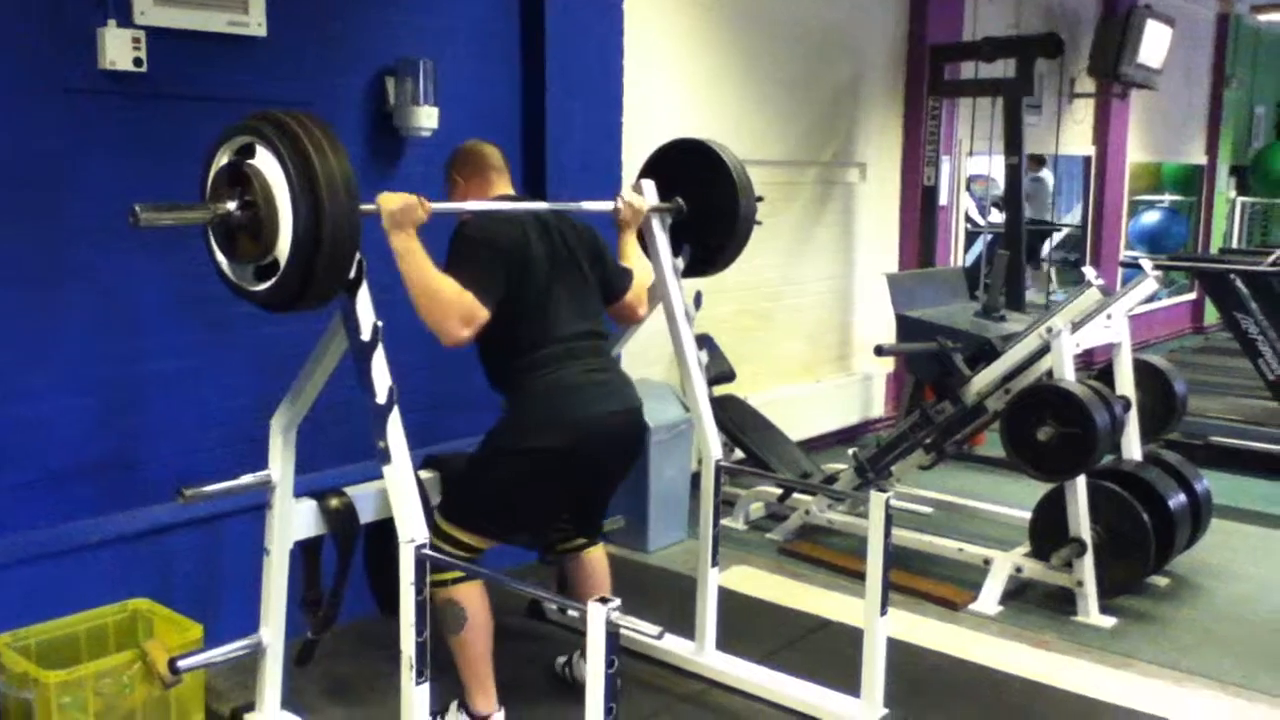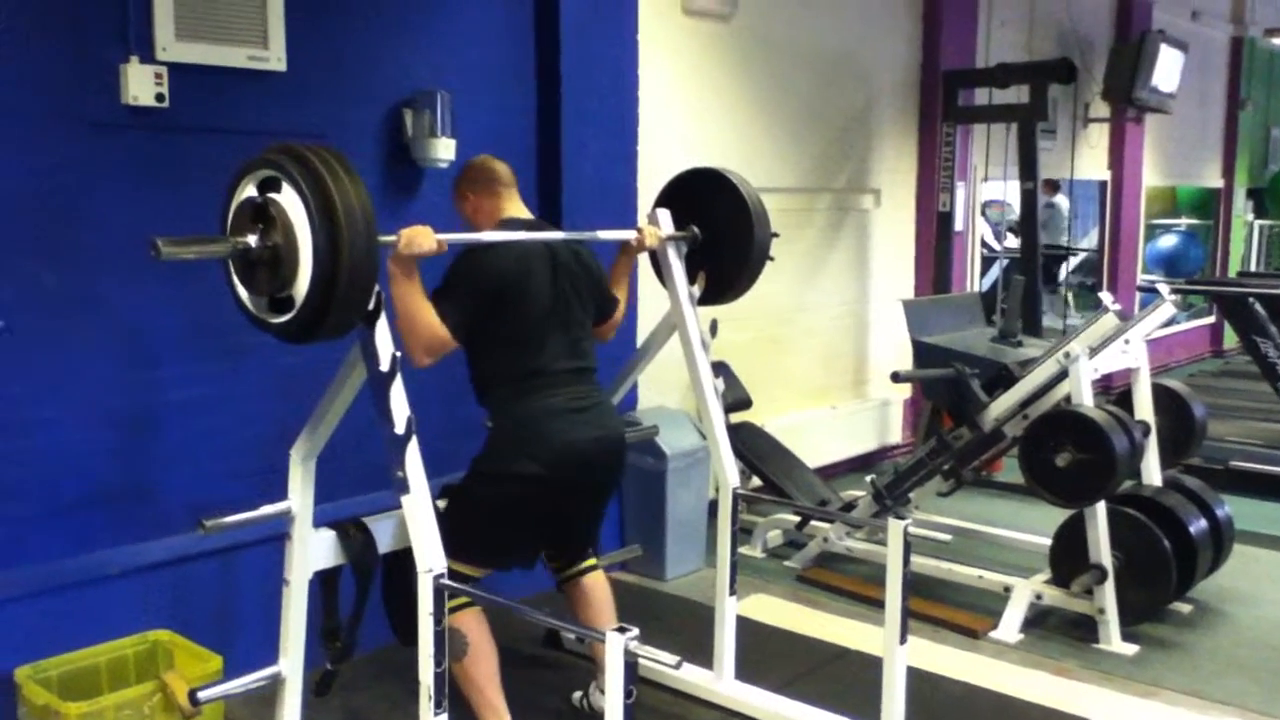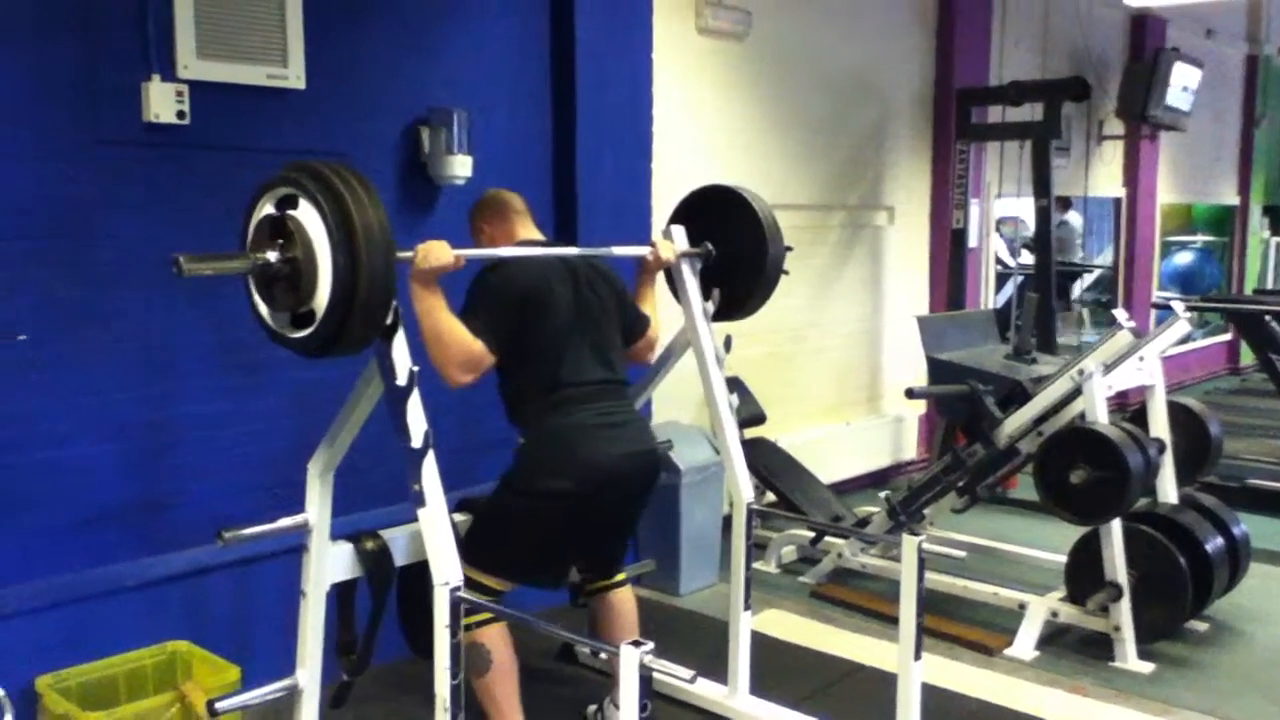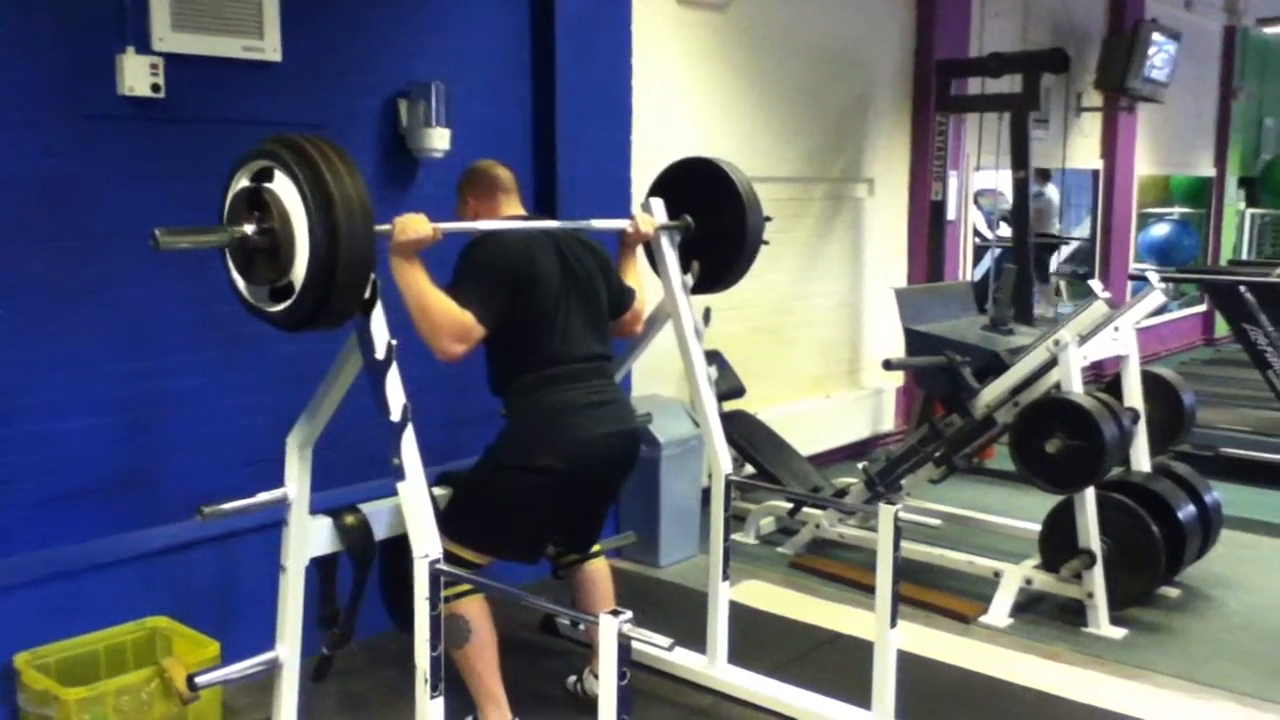
dt=1s
person 1, frame 1
left shoulder: (482, 232)
right shoulder: (572, 227)
left elbow: (455, 324)
right elbow: (635, 306)
left wrist: (403, 235)
right wrist: (630, 233)
left hip: (551, 420)
right hip: (621, 412)
left knee: (444, 552)
right knee: (576, 529)
right ankle: (596, 661)
person 1, frame 2
left shoulder: (484, 258)
right shoulder: (575, 251)
left elbow: (425, 348)
right elbow: (606, 326)
left wrist: (403, 270)
right wrist: (628, 256)
left hip: (532, 444)
right hip: (602, 432)
left knee: (447, 582)
right knee: (575, 556)
person 1, frame 3
left shoulder: (504, 277)
right shoulder: (596, 270)
left elbow: (460, 366)
right elbow: (643, 347)
left wrist: (425, 285)
right wrist: (650, 276)
left hip: (566, 459)
right hip: (637, 449)
left knee: (471, 593)
right knee: (603, 570)
person 1, frame 4
left shoulder: (492, 250)
right shoulder: (583, 245)
left elbow: (452, 339)
right elbow: (632, 322)
left wrist: (405, 259)
right wrist: (631, 249)
left hip: (553, 436)
right hip: (618, 427)
left knee: (449, 565)
right knee: (577, 543)
right ankle: (606, 674)
